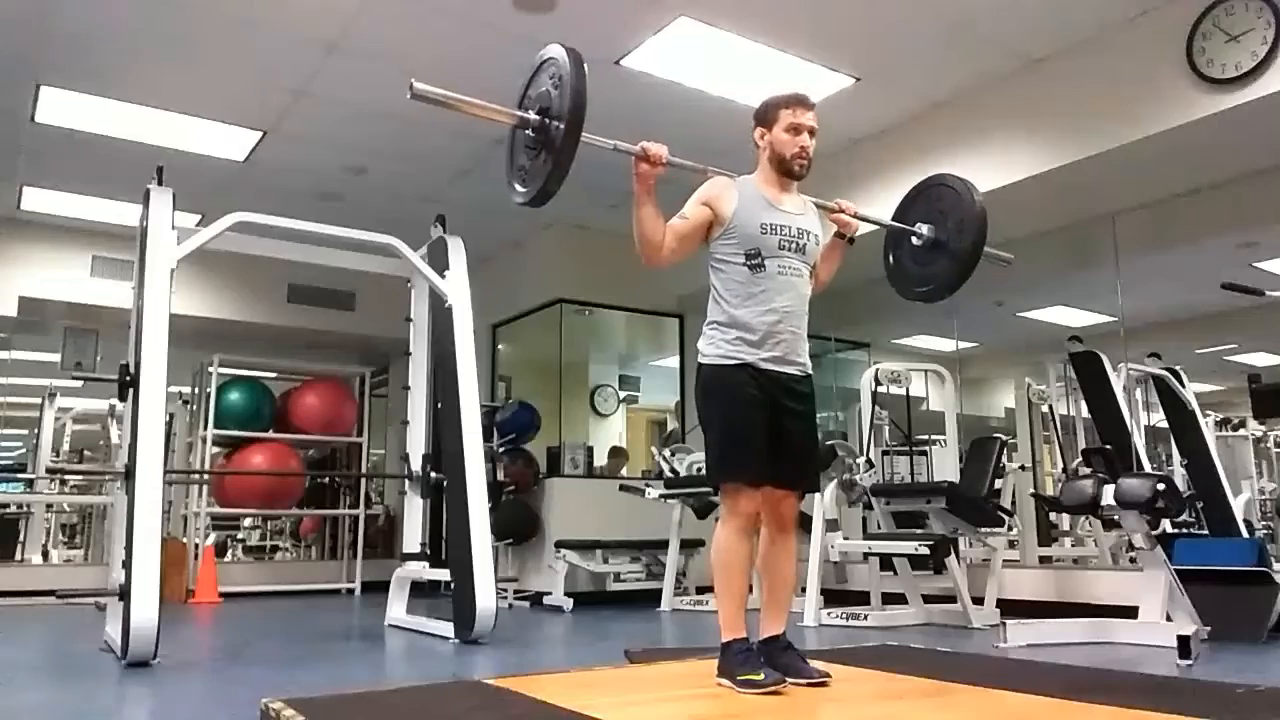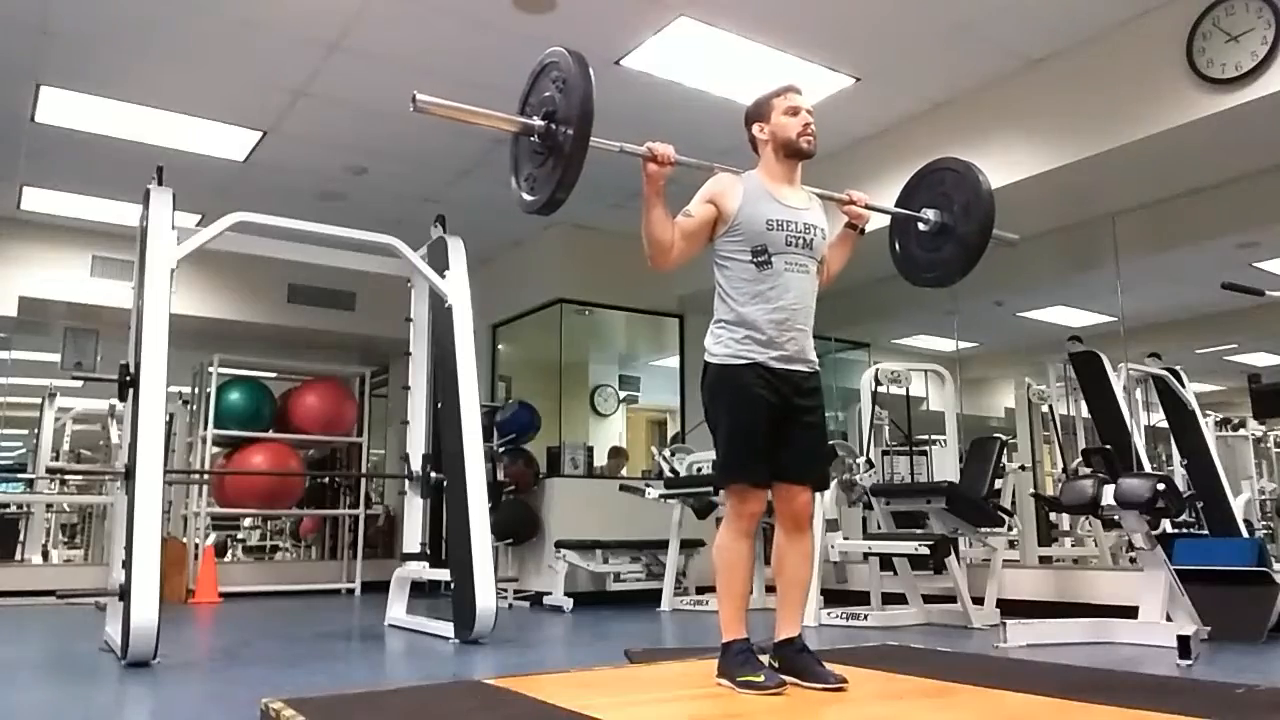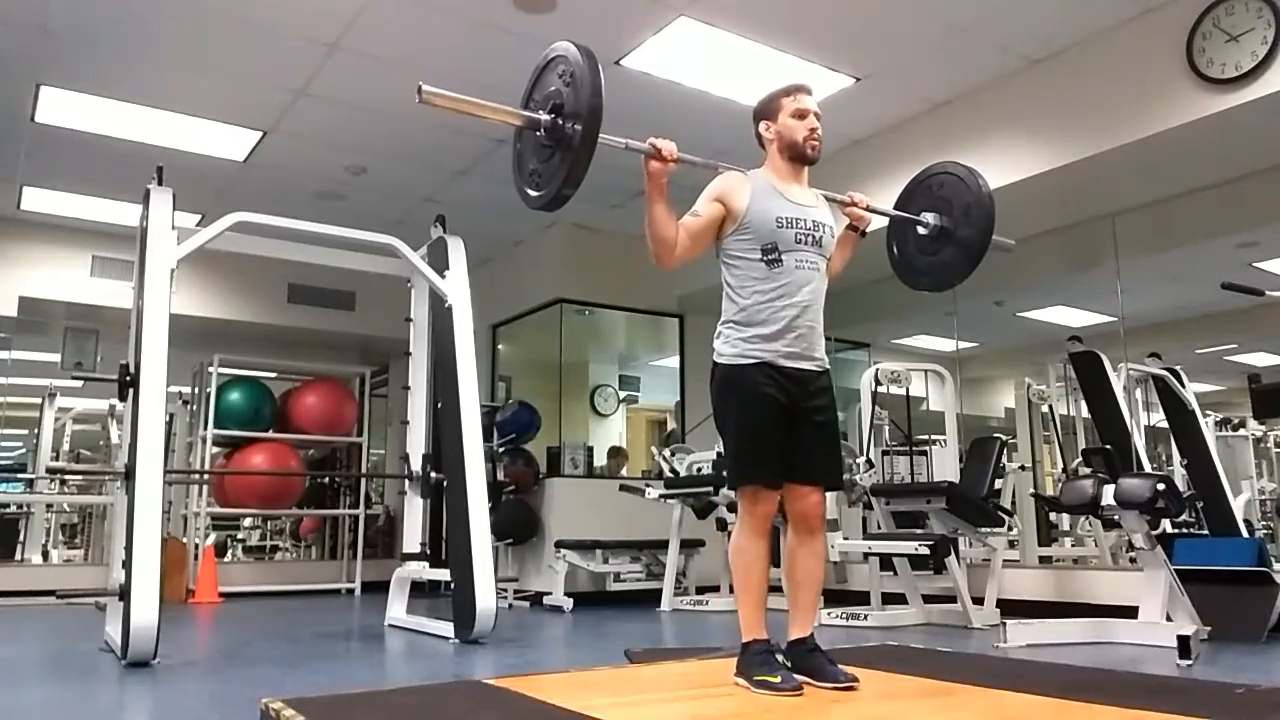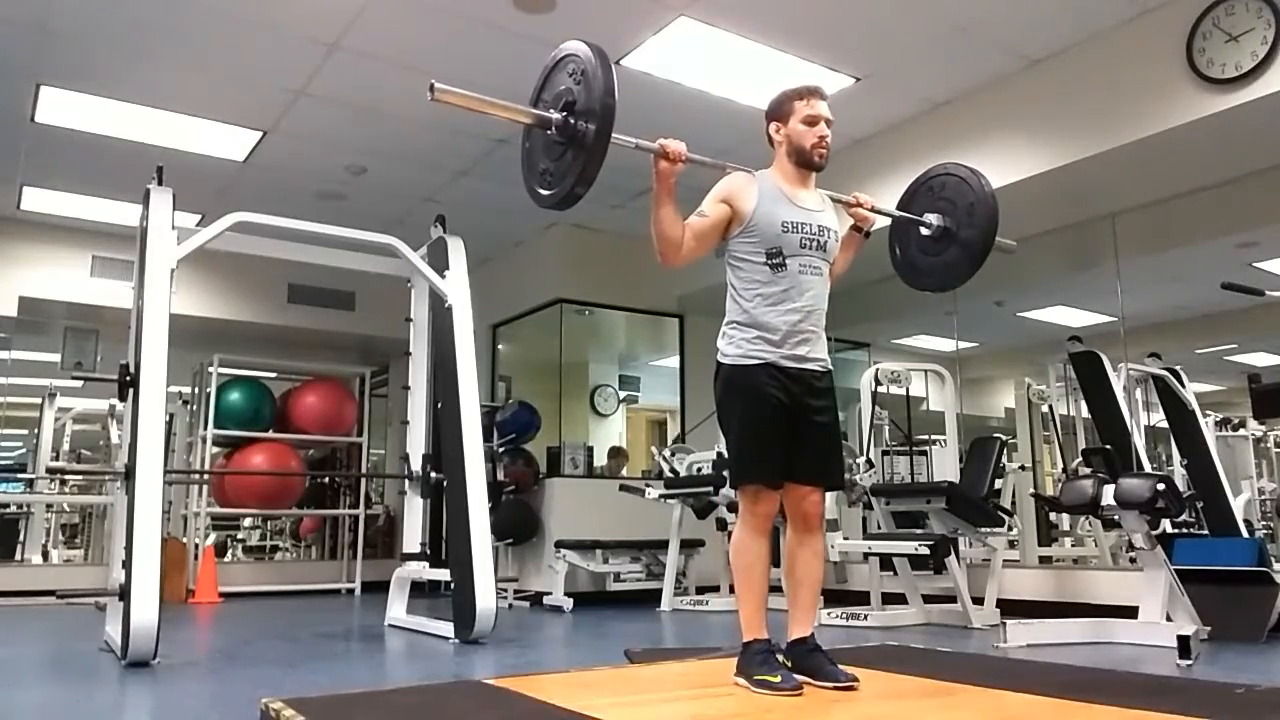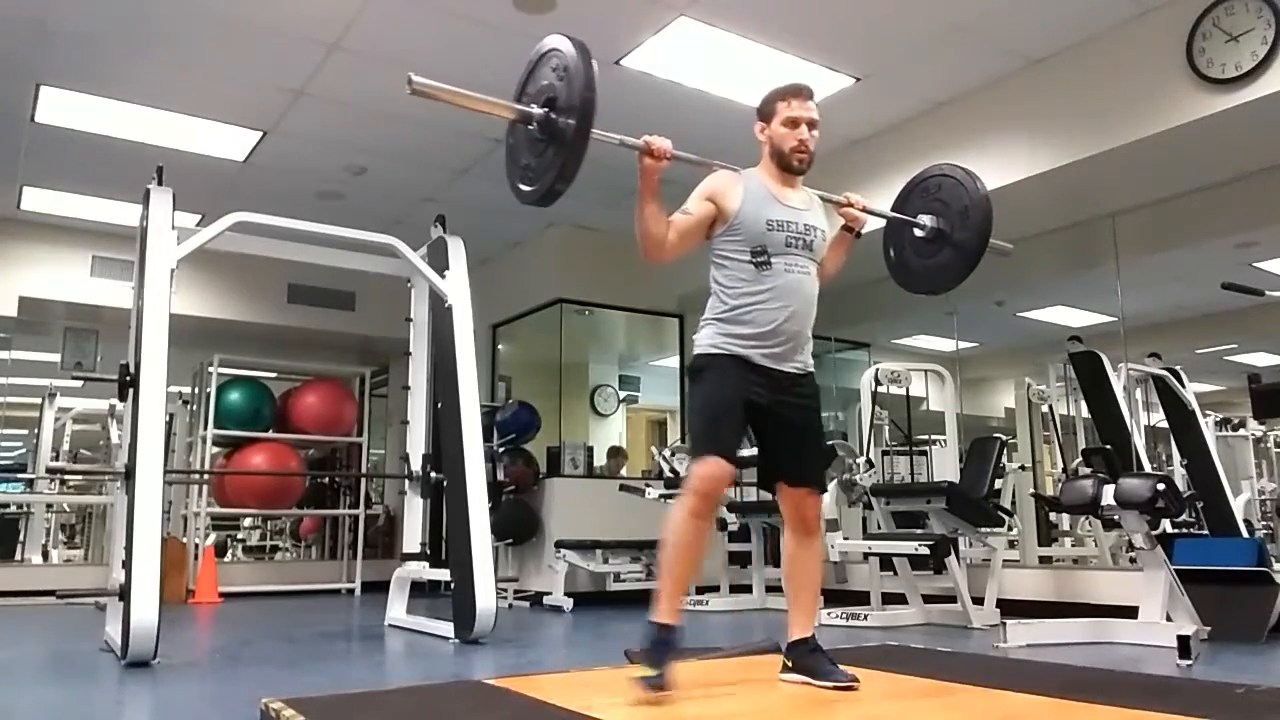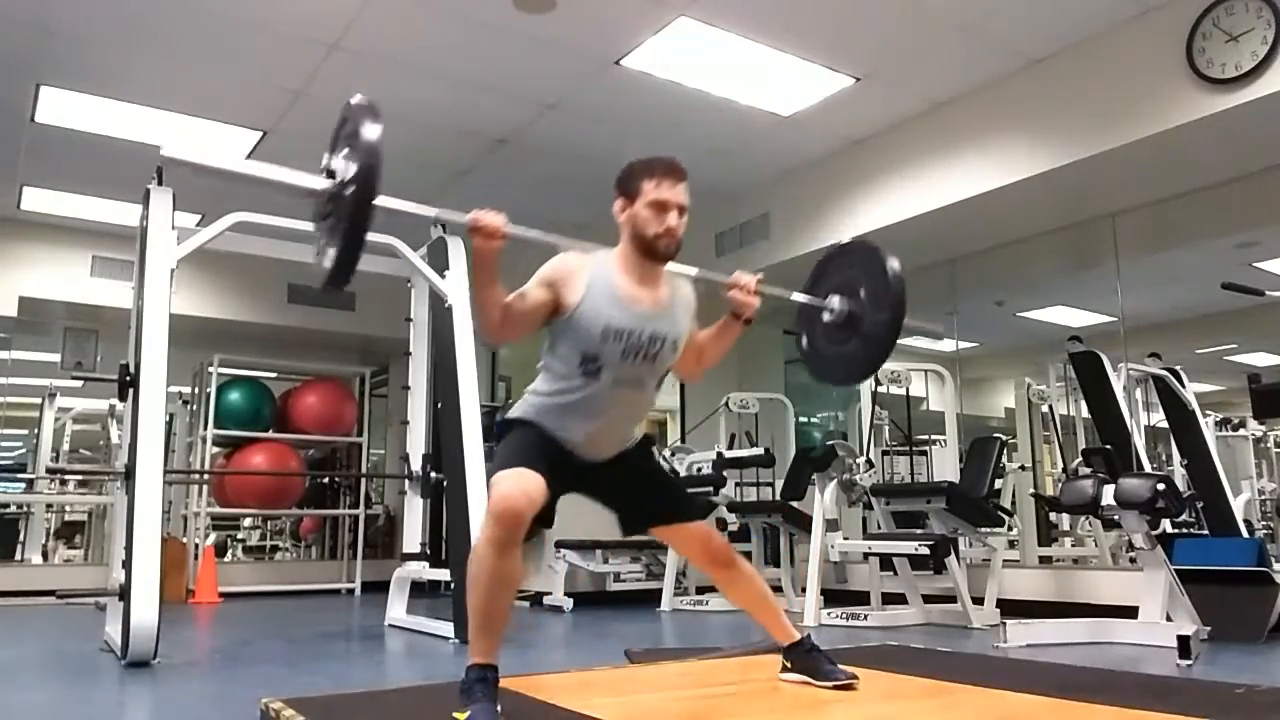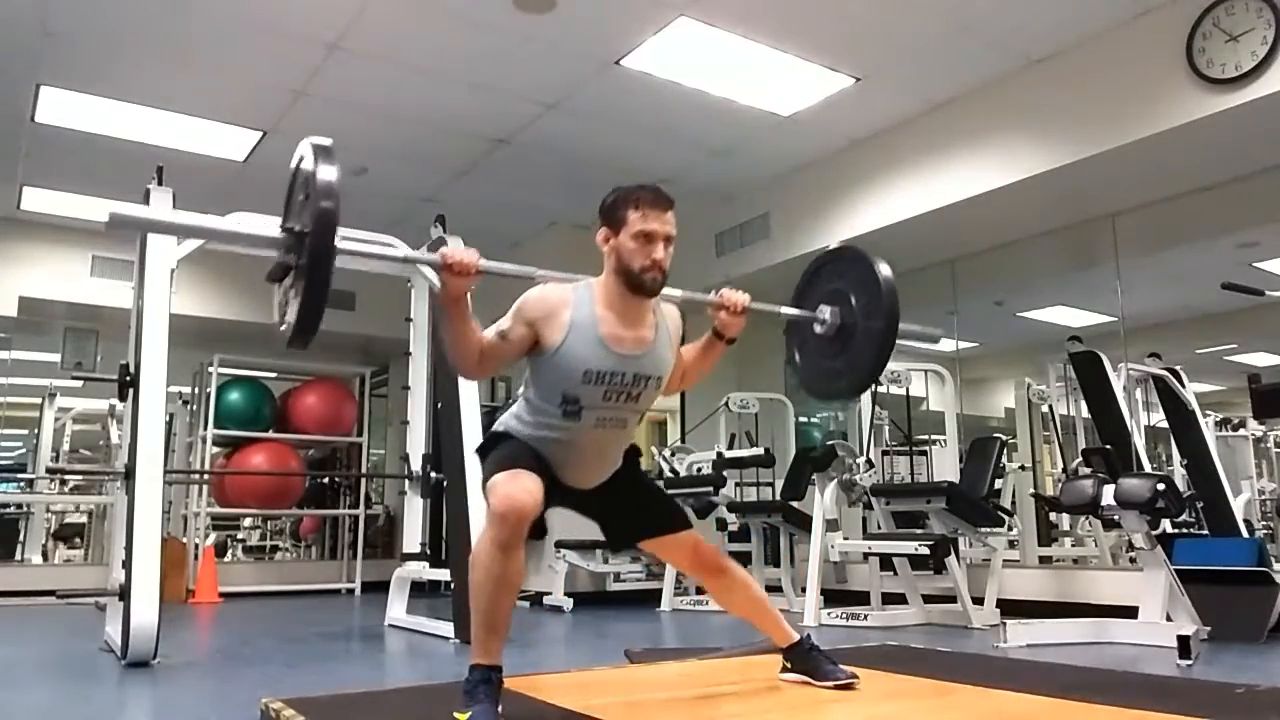
dt=0.7s
person 1, frame 1
left shoulder: (810, 213)
right shoulder: (724, 194)
right elbow: (656, 251)
left wrist: (843, 238)
right wrist: (644, 186)
left hip: (793, 372)
right hip: (732, 367)
left knee: (784, 510)
right knee: (742, 504)
left ankle: (774, 640)
right ankle: (734, 647)
person 1, frame 2
left shoulder: (814, 207)
right shoulder: (727, 191)
right elbow: (664, 253)
left wrist: (853, 228)
right wrist: (653, 186)
left hip: (800, 370)
right hip: (739, 365)
left knee: (798, 509)
right knee: (745, 506)
left ankle: (789, 643)
right ankle: (735, 648)
person 1, frame 3
left shoulder: (821, 205)
right shoulder: (735, 190)
right elbow: (668, 252)
left wrist: (855, 230)
right wrist: (656, 184)
left hip: (810, 370)
right hip: (749, 366)
left knee: (810, 509)
right knee: (758, 506)
left ankle: (802, 643)
right ankle: (754, 649)
person 1, frame 4
left shoulder: (827, 208)
right shoulder: (741, 190)
right elbow: (674, 251)
left wrist: (859, 230)
right wrist: (664, 182)
left hip: (813, 370)
right hip: (753, 366)
left knee: (809, 509)
right knee: (759, 506)
left ankle: (802, 644)
right ankle: (755, 648)
person 1, frame 5
left shoulder: (814, 204)
right shoulder: (727, 187)
right elbow: (659, 246)
left wrist: (849, 230)
right wrist: (650, 179)
left hip: (793, 371)
right hip: (729, 358)
left knee: (804, 507)
right knee: (704, 483)
left ankle: (802, 648)
right ankle: (661, 633)
person 1, frame 6
left shoulder: (682, 297)
right shoulder: (573, 272)
left elbow: (689, 366)
right elbow: (497, 330)
left wrist: (738, 316)
right wrist: (484, 260)
left hip: (619, 449)
right hip: (543, 430)
left knee: (714, 548)
right knee: (509, 507)
left ankle: (799, 651)
person 1, frame 7
left shoulder: (668, 321)
right shoulder: (552, 306)
left elbow: (672, 380)
right elbow: (473, 363)
left wrist: (722, 334)
right wrist: (454, 295)
left hip: (607, 467)
right hip: (526, 447)
left knee: (705, 556)
right knee: (511, 509)
left ankle: (798, 652)
